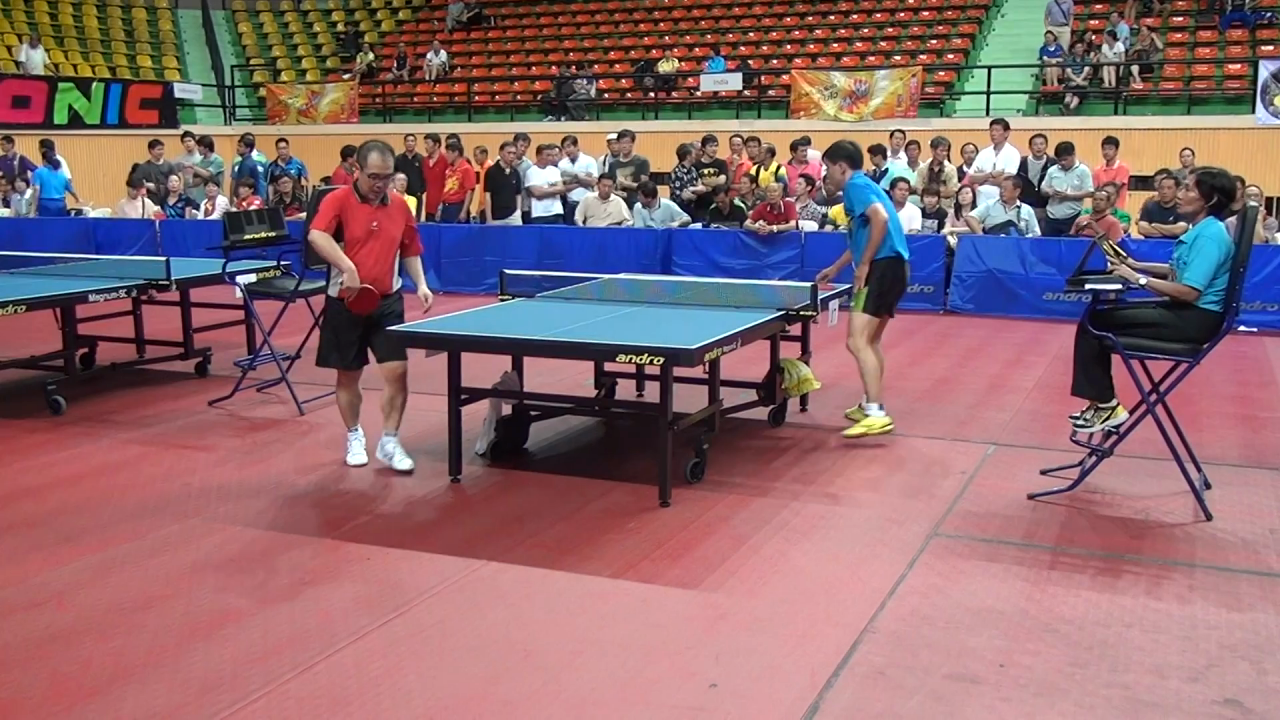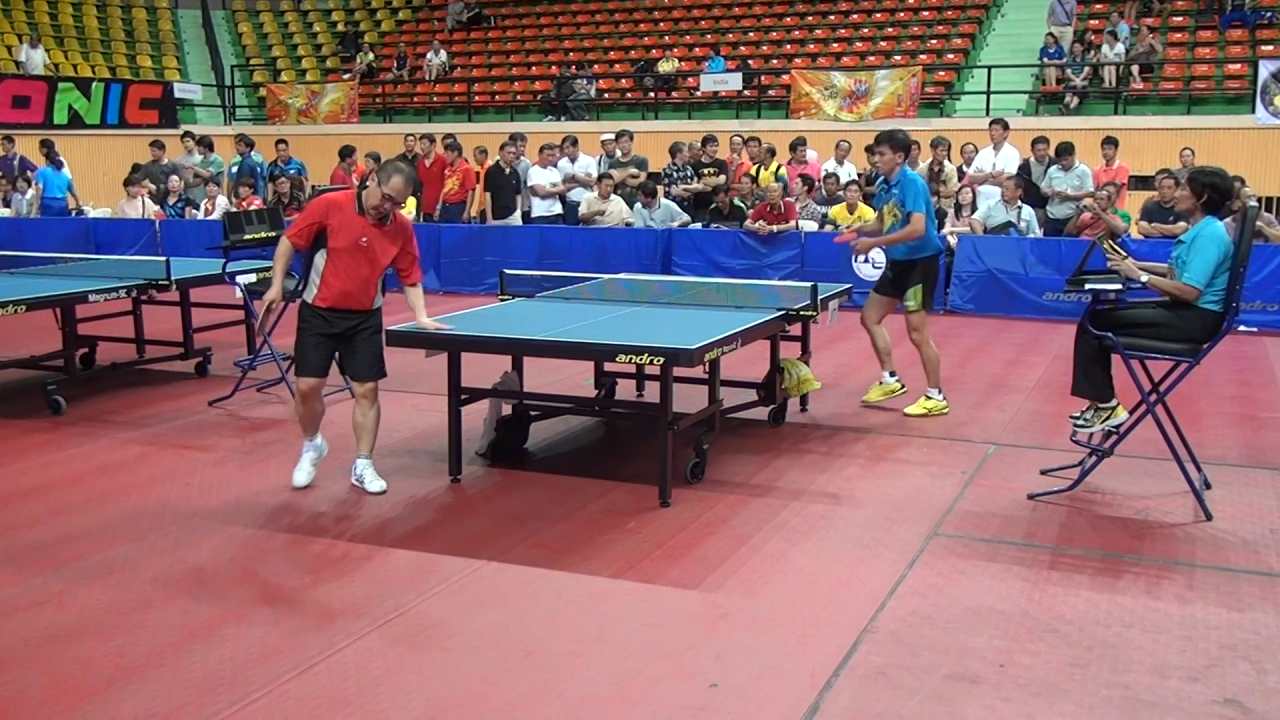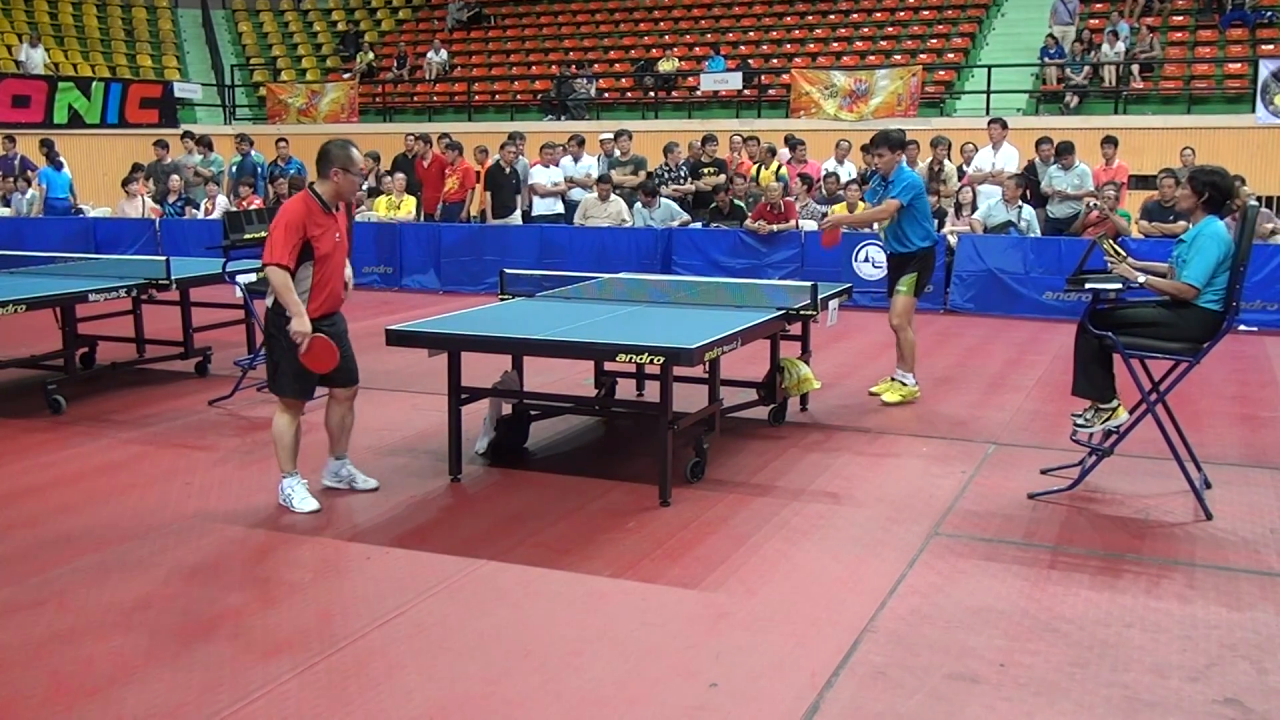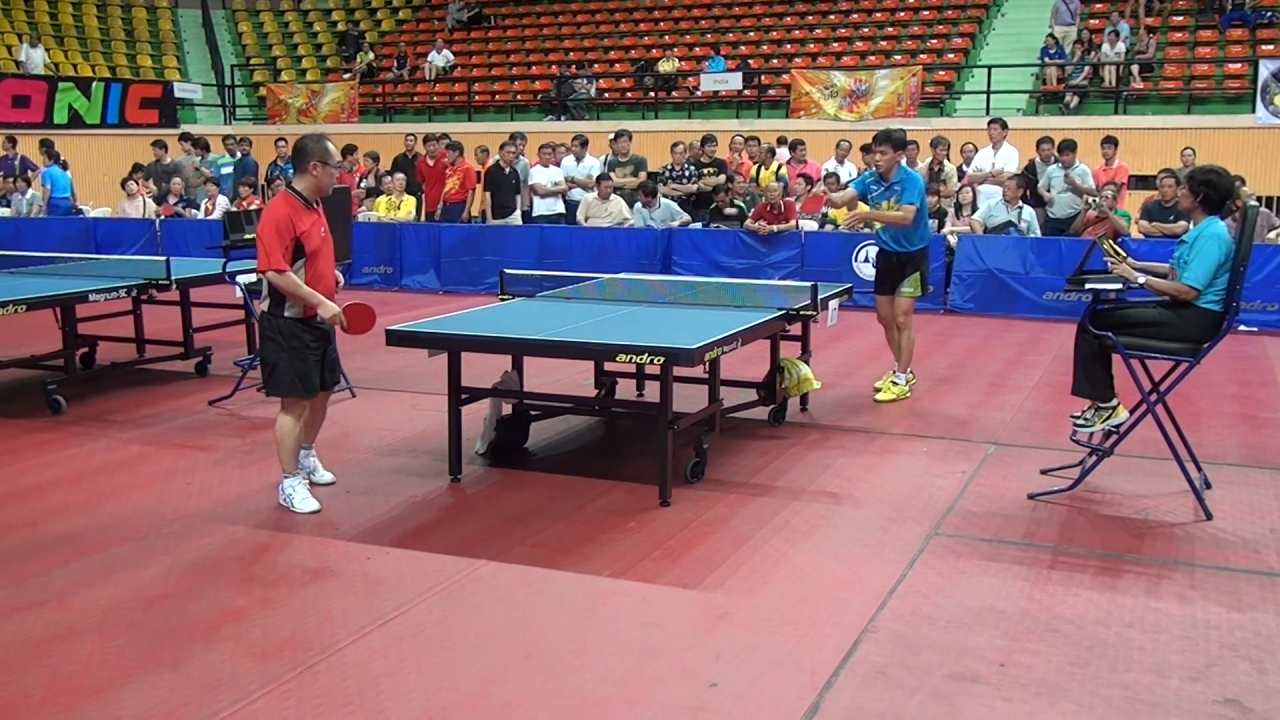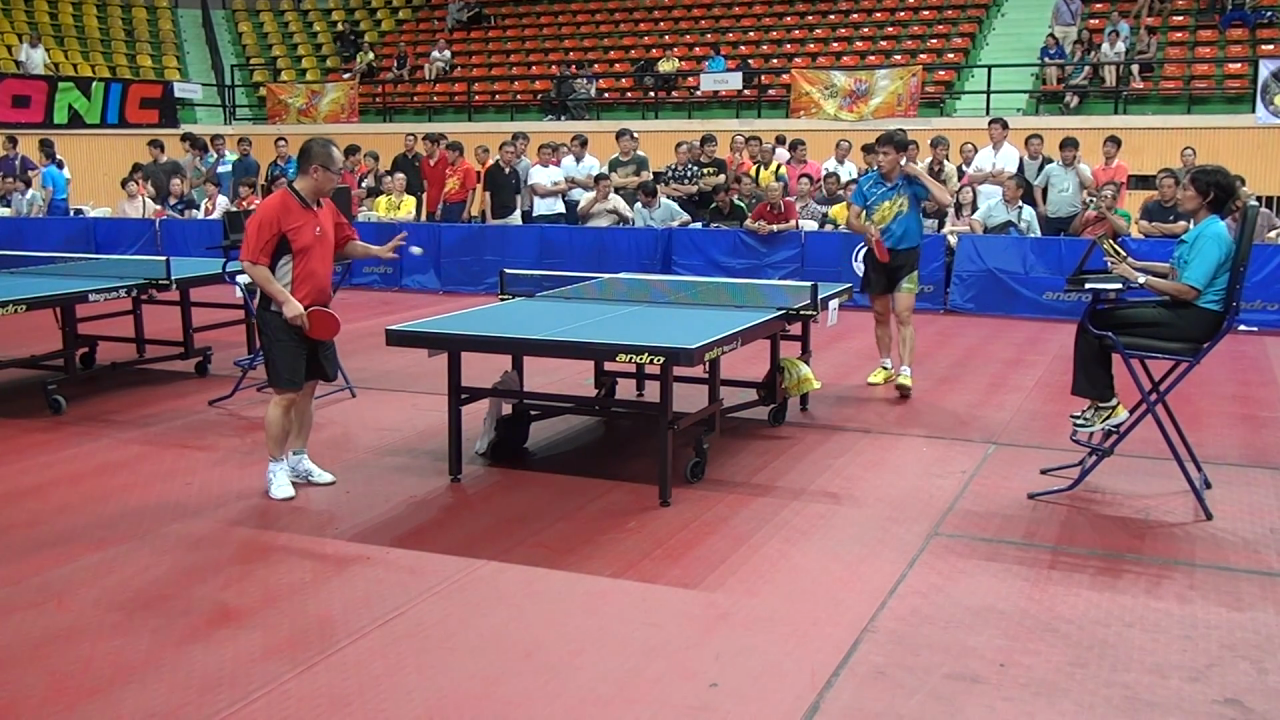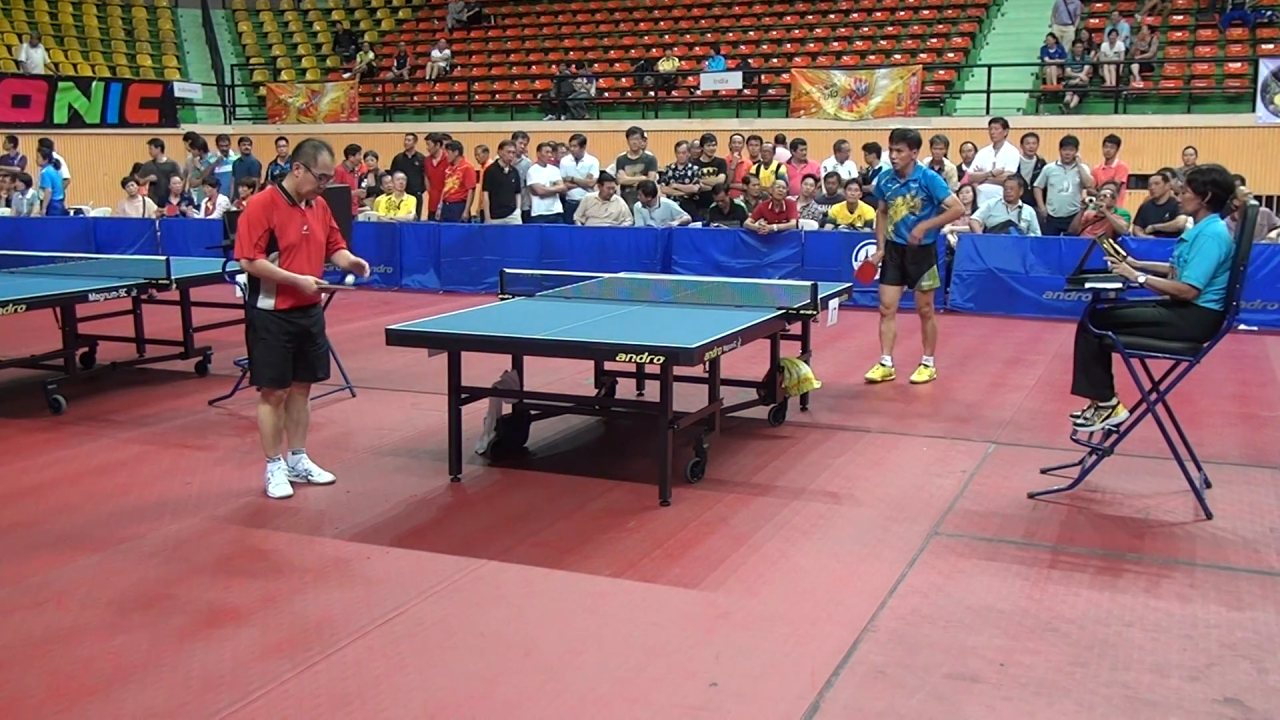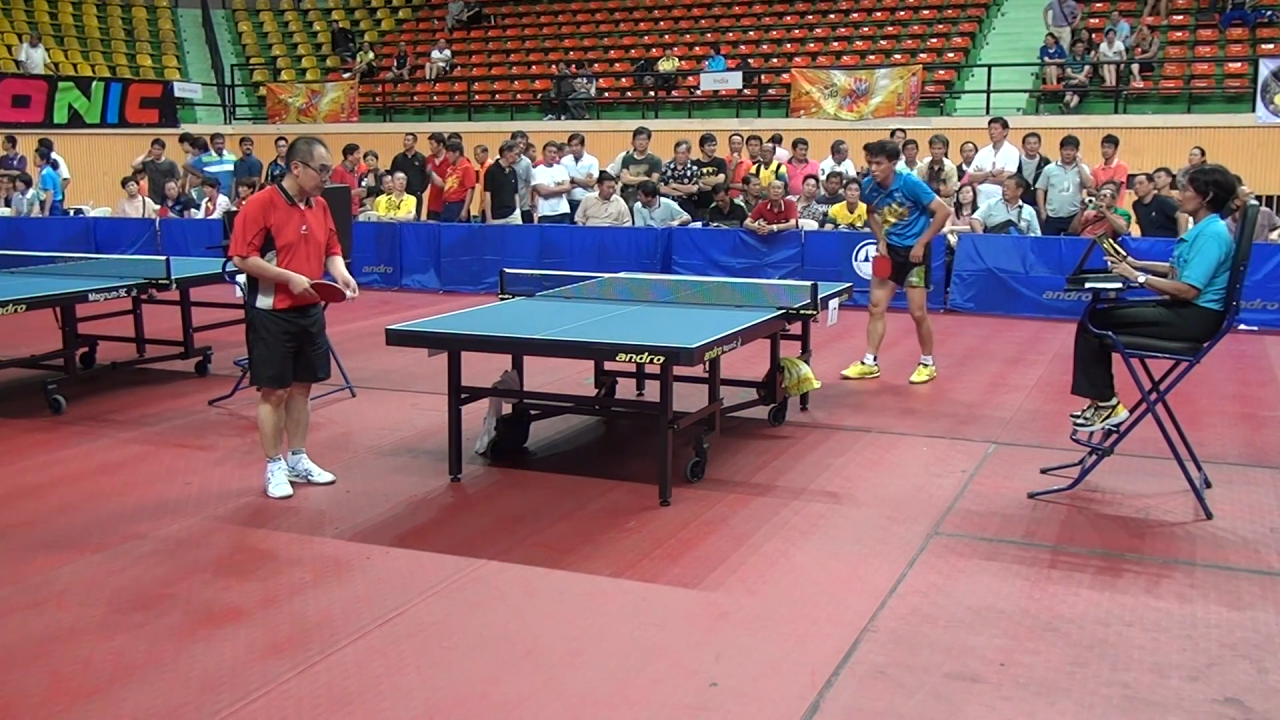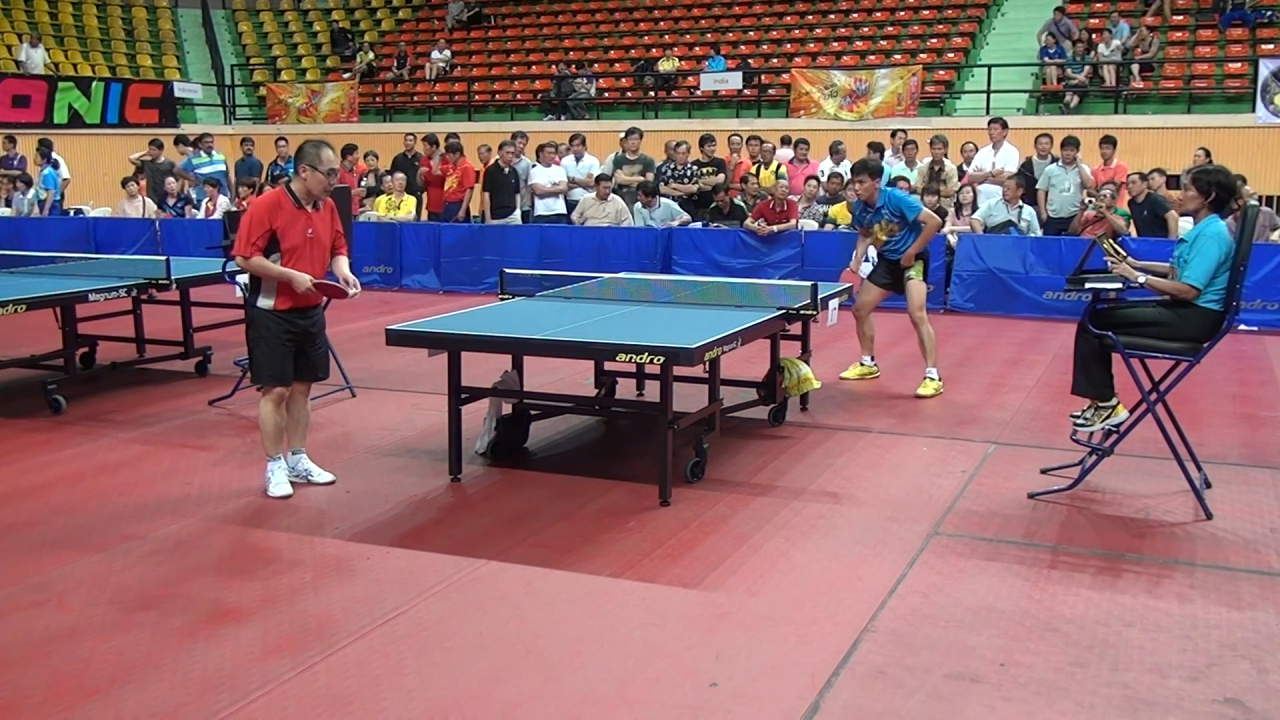
dt=0.5s
person 1, frame 1
left shoulder: (399, 206)
right shoulder: (337, 201)
left elbow: (410, 250)
right elbow: (316, 236)
left wrist: (420, 284)
right wrist: (347, 267)
left hip: (388, 301)
right hip: (345, 302)
left knee: (396, 372)
right knee: (348, 375)
left ankle: (390, 442)
right ankle: (355, 436)
person 1, frame 2
left shoulder: (401, 228)
right shoulder: (329, 205)
left elbow: (411, 277)
right elbow: (290, 240)
left wrist: (422, 315)
right wrist: (277, 284)
left hip: (365, 317)
right hip: (319, 312)
left knee: (367, 390)
right knee: (308, 385)
left ankle: (363, 466)
right ankle: (312, 444)
person 1, frame 3
left shoulder: (340, 208)
right shoulder: (295, 212)
right elbow: (275, 268)
left wrist: (346, 271)
right wrist: (298, 316)
left hip: (331, 319)
right hip: (297, 326)
left knee: (345, 391)
right knee: (291, 403)
left ankle: (338, 468)
right ankle: (289, 483)
person 1, frame 4
left shoulder: (315, 205)
right shoulder: (280, 211)
right elbow: (275, 272)
left wrist: (332, 274)
right wrist: (320, 303)
left hip: (319, 320)
right hip: (289, 323)
left knee: (320, 395)
right knee: (295, 403)
left ankle: (305, 458)
right ankle: (291, 483)
person 1, frame 5
left shoulder: (326, 207)
right shoulder: (273, 208)
left elbow: (345, 243)
right elbow: (252, 262)
left wrist: (379, 250)
right wrist: (286, 301)
right hip: (283, 317)
left knee: (307, 390)
right knee: (286, 394)
left ankle: (298, 460)
right ankle: (276, 467)
person 1, frame 6
left shoulder: (319, 206)
right shoulder: (262, 205)
left elbow: (334, 247)
right elbow: (248, 260)
left wrist: (352, 261)
right wrist: (297, 279)
left hip: (309, 313)
right hip: (272, 315)
left knee: (301, 388)
right knee: (274, 392)
left ankle: (297, 460)
right ankle: (274, 468)
person 1, frame 7
left shoulder: (320, 206)
right shoulder: (261, 204)
left elbow: (331, 250)
right elbow: (241, 257)
left wrist: (342, 274)
right wrist: (288, 277)
left hip: (310, 313)
right hip: (272, 315)
left knee: (301, 389)
right knee: (274, 393)
left ankle: (297, 460)
right ankle: (274, 468)
person 1, frame 8
left shoulder: (327, 207)
right shoulder: (267, 205)
left elbow: (338, 248)
right elbow: (244, 257)
left wrist: (343, 271)
right wrist: (291, 276)
left hip: (310, 313)
right hip: (272, 314)
left knee: (301, 389)
right knee: (276, 391)
left ankle: (297, 460)
right ankle: (275, 467)
person 2, frame 1
left shoulder: (855, 186)
right shoulder: (867, 186)
left elbow: (881, 219)
left wrist: (863, 265)
right wrist: (835, 268)
left hip: (882, 266)
right hip: (896, 266)
left knee: (857, 341)
right knee: (871, 340)
left ankle: (876, 414)
right ankle: (870, 406)
person 2, frame 2
left shoulder: (913, 183)
right shoulder: (883, 185)
left elbow: (917, 229)
left wrist: (874, 242)
right wrist: (860, 229)
left hip: (920, 263)
right hip: (896, 264)
left knee: (918, 334)
right knee: (870, 318)
left ankle: (936, 398)
right ankle: (889, 380)
person 2, frame 3
left shoulder: (909, 180)
right shoulder: (878, 182)
left elbow: (884, 213)
right elbow: (869, 214)
left wrist: (842, 219)
right wrist: (841, 221)
left hip: (917, 255)
right hip: (897, 255)
left knee: (898, 320)
right knee: (900, 320)
left ankle: (909, 381)
right ankle: (899, 377)
person 2, frame 4
left shoulder: (912, 180)
right shoulder: (869, 179)
left elbow: (906, 219)
right elbow: (844, 198)
left wrist: (868, 215)
right wrist: (828, 197)
left hip: (912, 256)
right hip: (886, 254)
left knee: (902, 320)
right knee: (885, 317)
left ankle: (901, 382)
right ankle: (903, 369)
person 2, frame 5
left shoulder: (913, 181)
right shoulder: (866, 183)
left elbow: (946, 200)
right elbow: (851, 219)
left wrist: (921, 175)
right wrist: (866, 231)
left hip: (906, 255)
right hip: (877, 254)
left knee: (903, 316)
right knee: (881, 315)
left ankle: (905, 373)
right ankle: (886, 365)
person 2, frame 6
left shoulder: (928, 178)
right shoulder: (884, 179)
left elbow: (957, 209)
left wrist: (925, 226)
right wrist: (879, 246)
left hip: (921, 251)
right hip: (894, 249)
left knee: (925, 311)
right knee: (886, 309)
left ankle: (928, 364)
right ankle: (886, 364)
person 2, frame 7
left shoulder: (911, 184)
right shoulder: (868, 187)
left elbow: (943, 211)
left wrist: (921, 243)
right wrist: (880, 240)
left hip: (913, 251)
right hip: (889, 251)
left knee: (917, 313)
right knee: (876, 308)
left ankle: (927, 363)
right ankle: (869, 363)
person 2, frame 8
left shoulder: (897, 199)
right shoulder: (859, 207)
left elbow: (935, 222)
left wrist: (912, 251)
right wrist: (857, 259)
left hip: (913, 259)
right hip: (887, 261)
left knee: (917, 314)
right knee: (860, 309)
left ankle: (933, 376)
right ankle: (868, 363)
person 3, frame 1
left shoulder: (1210, 236)
right shoulder: (1201, 231)
left elbow: (1189, 291)
left wrist: (1138, 278)
right wrist: (1137, 265)
left hip: (1193, 319)
right hip: (1181, 312)
left knee: (1094, 322)
right knee: (1097, 317)
left ankle: (1106, 405)
right ankle: (1103, 402)
person 3, frame 2
left shoulder: (1209, 235)
right shoulder: (1201, 230)
left elbow: (1189, 291)
left wrist: (1139, 275)
right wrist: (1137, 264)
left hip: (1194, 319)
right hip: (1181, 311)
left knee: (1094, 322)
right knee: (1097, 317)
left ankle: (1106, 404)
right ankle: (1104, 402)
person 3, frame 3
left shoulder: (1210, 234)
right shoulder: (1201, 229)
left elbow: (1187, 289)
left wrist: (1138, 277)
right wrist: (1137, 264)
left hip: (1194, 318)
right hip: (1183, 311)
left knee: (1094, 322)
right knee: (1098, 317)
left ankle: (1107, 405)
right ankle: (1105, 401)
person 3, frame 4
left shoulder: (1212, 236)
right shoulder: (1203, 230)
left elbow: (1188, 291)
left wrist: (1138, 278)
right wrist: (1138, 265)
left hip: (1194, 319)
right hip: (1182, 311)
left knee: (1094, 322)
right knee: (1098, 317)
left ankle: (1107, 404)
right ankle: (1104, 402)
person 3, frame 5
left shoulder: (1211, 235)
right shoulder: (1202, 230)
left elbow: (1188, 290)
left wrist: (1137, 277)
right wrist: (1137, 265)
left hip: (1193, 319)
right hip: (1183, 312)
left knee: (1094, 322)
right knee: (1097, 316)
left ankle: (1106, 404)
right ankle: (1103, 401)
person 3, frame 6
left shoulder: (1211, 234)
right shoulder: (1202, 229)
left elbow: (1188, 290)
left wrist: (1138, 277)
right wrist: (1137, 264)
left hip: (1194, 318)
right hip: (1182, 311)
left knee: (1094, 322)
right knee: (1098, 316)
left ankle: (1106, 404)
right ankle: (1104, 401)
person 3, frame 7
left shoulder: (1211, 234)
right shoulder: (1203, 229)
left elbow: (1188, 289)
left wrist: (1138, 277)
right wrist: (1137, 264)
left hip: (1194, 317)
right hip: (1182, 310)
left knee: (1094, 321)
right knee: (1097, 316)
left ankle: (1106, 402)
right ankle: (1104, 400)
person 3, frame 8
left shoulder: (1211, 234)
right shoulder: (1203, 230)
left elbow: (1188, 290)
left wrist: (1138, 277)
right wrist: (1137, 264)
left hip: (1193, 318)
right hip: (1182, 311)
left knee: (1094, 322)
right knee: (1098, 316)
left ankle: (1106, 403)
right ankle: (1104, 401)
